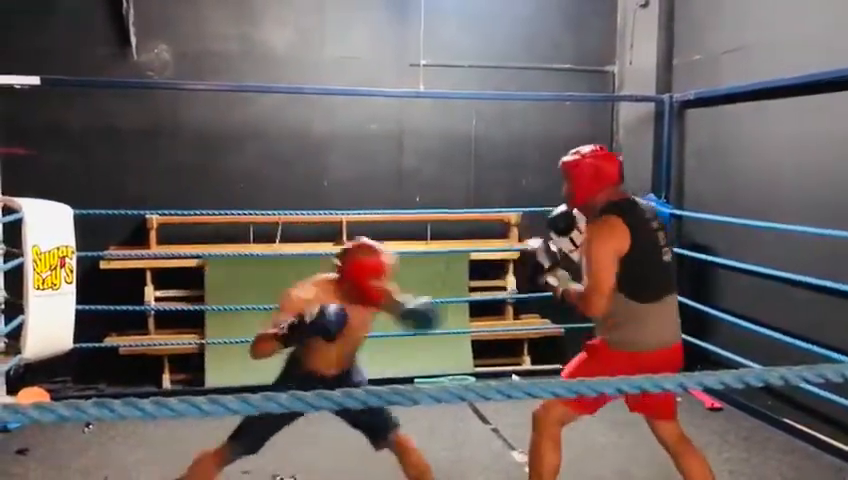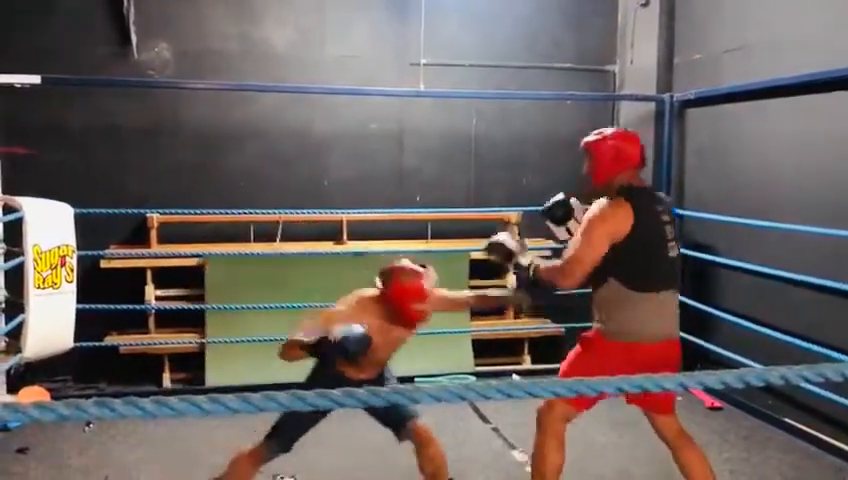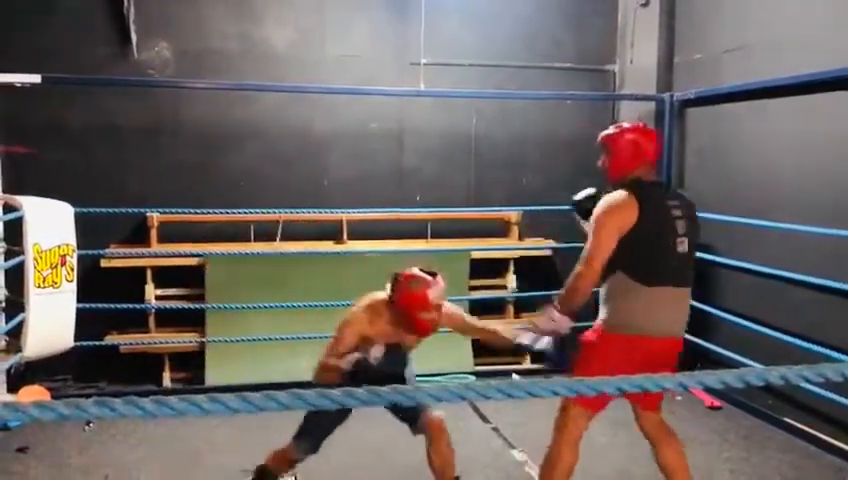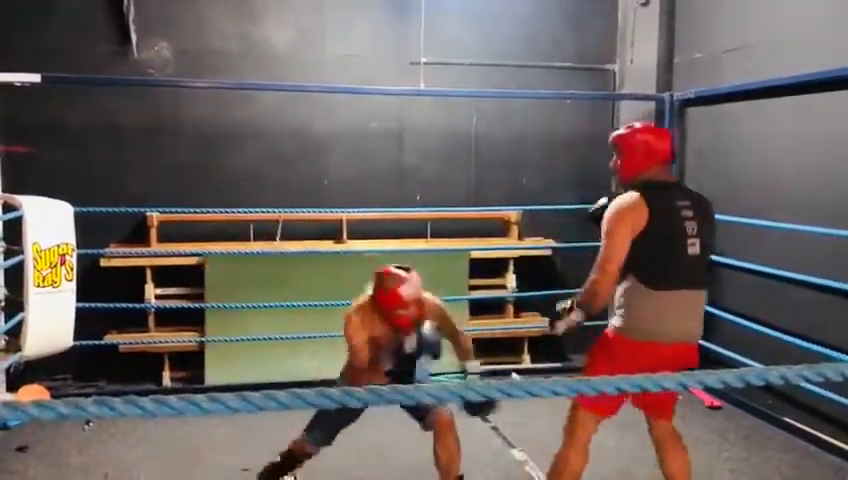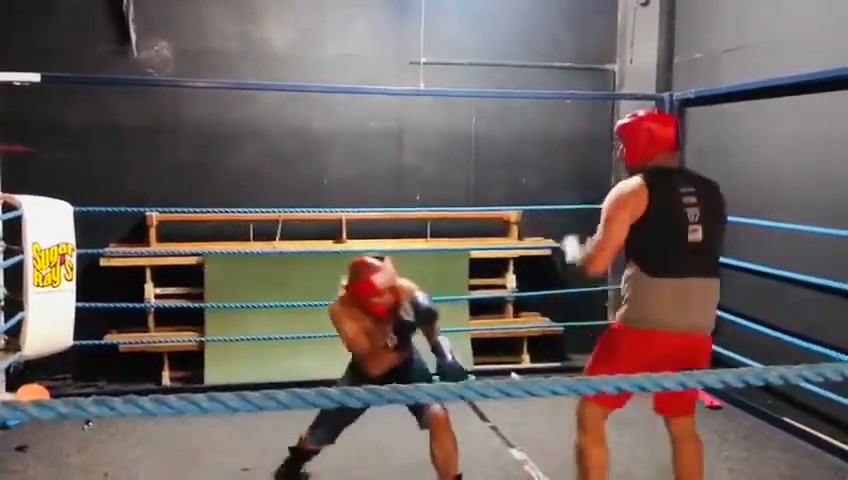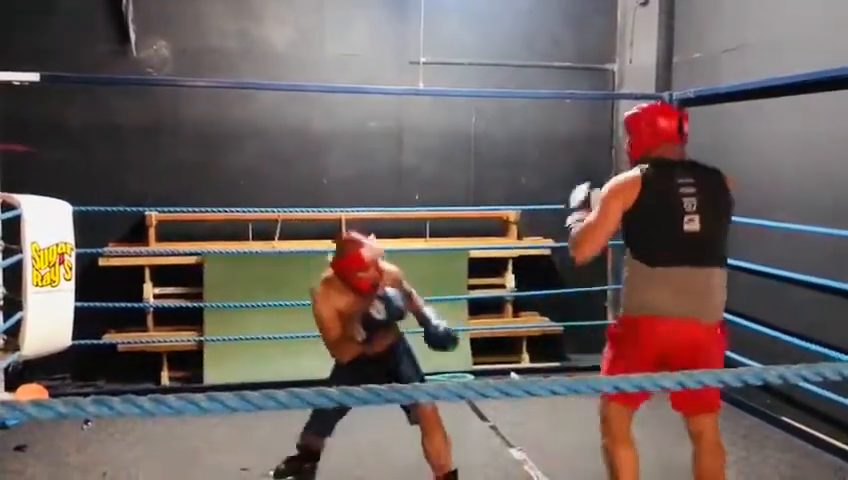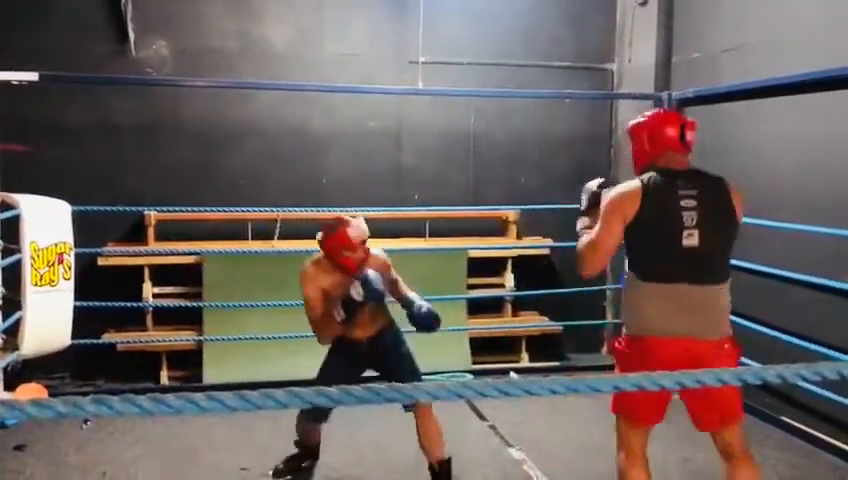
dt=0.1s
person 1, frame 1
left shoulder: (608, 226)
right shoulder: (645, 215)
left elbow: (596, 305)
left wrist: (554, 278)
right wrist: (578, 237)
left hip: (623, 350)
right hip: (667, 347)
left knee: (547, 420)
right knee: (671, 434)
person 1, frame 2
left shoulder: (611, 209)
right shoulder: (660, 206)
left elbow: (568, 276)
left wrist: (521, 261)
right wrist: (577, 224)
left hip: (618, 342)
right hip: (663, 340)
left knee: (552, 419)
right knee: (669, 427)
person 1, frame 3
left shoulder: (618, 203)
right shoulder: (683, 206)
left elbow: (587, 276)
left wrist: (555, 313)
left hip: (621, 336)
right hip: (669, 337)
left knee: (569, 425)
right knee: (652, 421)
person 1, frame 4
left shoulder: (628, 205)
right shoulder: (702, 205)
left elbow: (604, 280)
left wrist: (574, 310)
left hip: (634, 340)
right hip: (684, 342)
left knee: (578, 428)
right knee: (661, 427)
person 1, frame 5
left shoulder: (632, 192)
right shoulder: (712, 193)
left elbow: (595, 264)
left wrist: (573, 249)
left hip: (642, 330)
right hip: (695, 333)
left knee: (590, 417)
right knee: (681, 427)
person 1, frame 6
left shoulder: (629, 184)
right shoulder: (720, 184)
left elbow: (582, 251)
left wrist: (579, 208)
left hip: (644, 322)
right hip: (704, 327)
left knee: (615, 422)
right knee: (704, 430)
person 1, frame 7
left shoulder: (627, 196)
right shoulder: (728, 194)
left elbow: (589, 266)
left wrist: (589, 214)
left hip: (649, 342)
right hip: (710, 342)
left knee: (631, 446)
right knee: (734, 446)
person 2, frame 1
left shoulder: (377, 291)
right shoulder: (310, 294)
left elbow: (400, 307)
right elbow: (258, 350)
left wrist: (413, 310)
right wrist: (294, 331)
left hip: (345, 378)
right hip: (301, 380)
left knee: (399, 443)
right knee: (234, 449)
person 2, frame 2
left shoulder: (424, 299)
right shoulder: (355, 308)
left elbow: (472, 300)
right elbow: (287, 351)
left wrist: (513, 296)
right wrist: (322, 345)
left hip: (373, 378)
right hip: (331, 378)
left knee: (422, 436)
right knee: (268, 450)
person 2, frame 3
left shoulder: (439, 310)
right shoulder: (365, 315)
left elbow: (485, 331)
right elbow: (322, 375)
left wrist: (531, 341)
right wrist: (358, 365)
left hip: (394, 374)
right hip: (352, 377)
left knee: (434, 426)
right knee: (301, 449)
person 2, frame 4
left shoulder: (426, 304)
right shoulder: (359, 318)
left elbow: (457, 336)
right elbow: (360, 383)
left wrist: (473, 375)
right wrist: (397, 358)
left hip: (406, 372)
right hip: (369, 376)
left knee: (443, 422)
right knee: (316, 439)
person 2, frame 5
left shoulder: (404, 290)
right shoulder: (342, 310)
left elbow: (428, 321)
right elbow: (373, 367)
left wrist: (443, 349)
right wrist: (399, 332)
left hip: (406, 364)
right hip: (366, 370)
left knee: (437, 418)
right knee: (322, 432)
right ankle: (298, 459)
person 2, frame 6
left shoulder: (388, 274)
right shoulder: (325, 292)
left elbow: (409, 294)
right elbow: (340, 353)
left wrist: (430, 319)
right wrist: (367, 326)
left hip: (393, 352)
right hip: (353, 361)
left knee: (427, 413)
right knee: (316, 429)
right ankle: (307, 459)
person 2, frame 7
left shoulder: (376, 259)
right shoulder: (313, 274)
left elbow: (394, 283)
right elbow: (323, 335)
left wrist: (415, 303)
right wrist: (347, 306)
left hip: (385, 338)
right hip: (346, 346)
left knee: (420, 402)
right knee: (309, 414)
right ankle: (308, 455)
